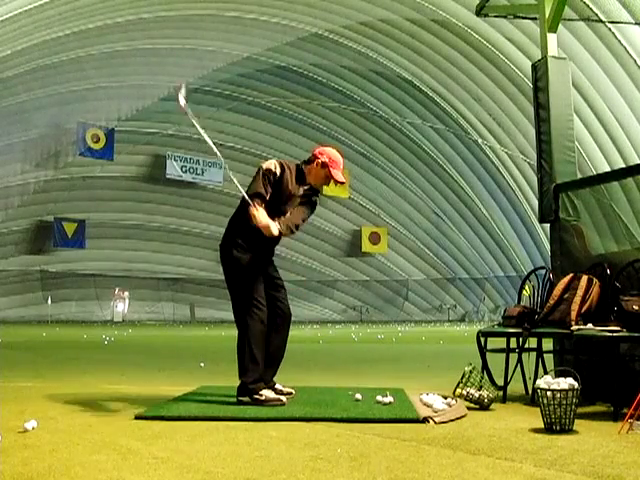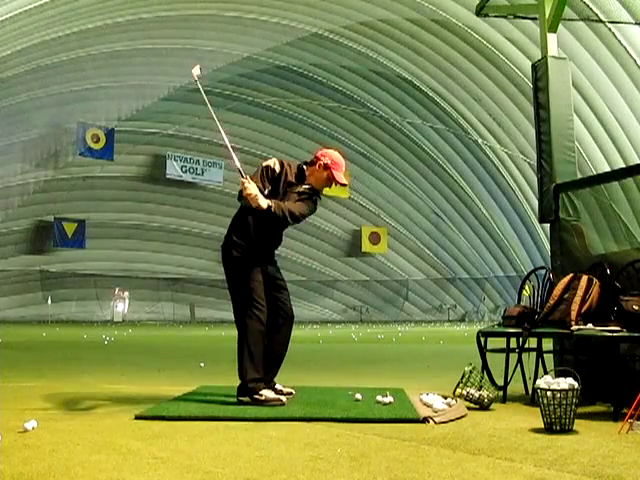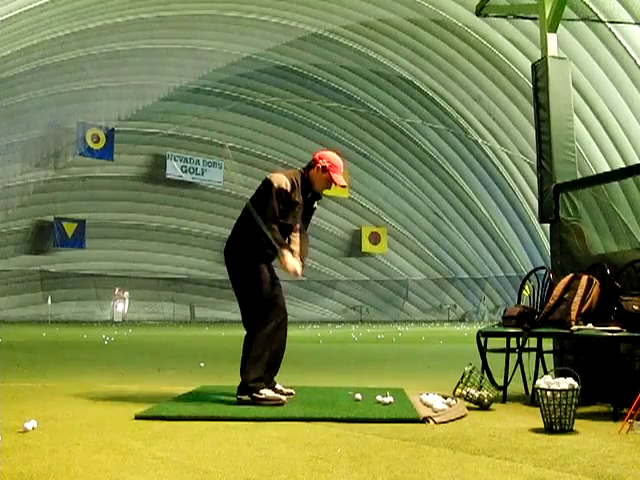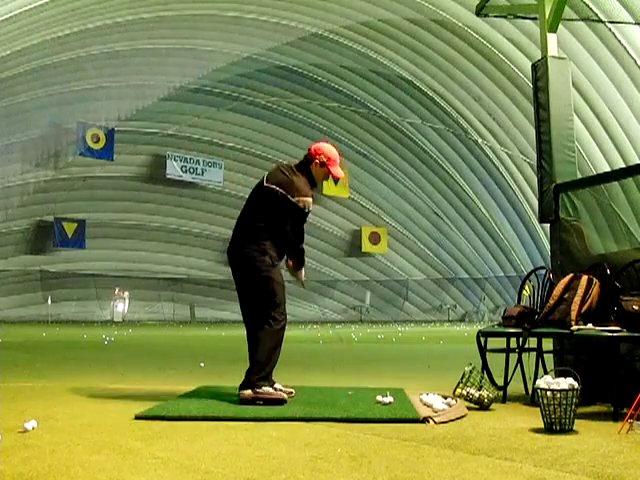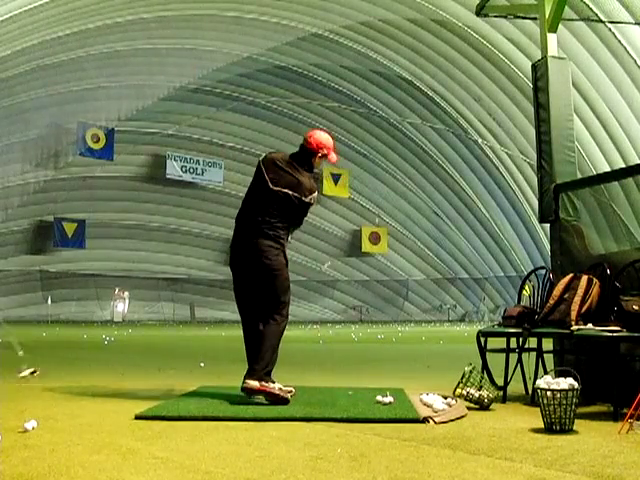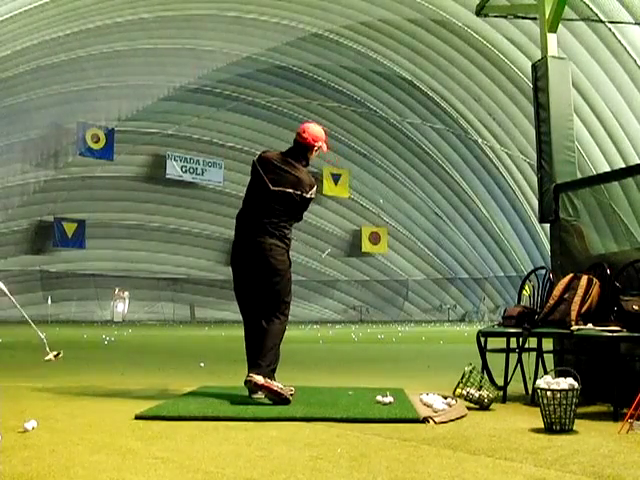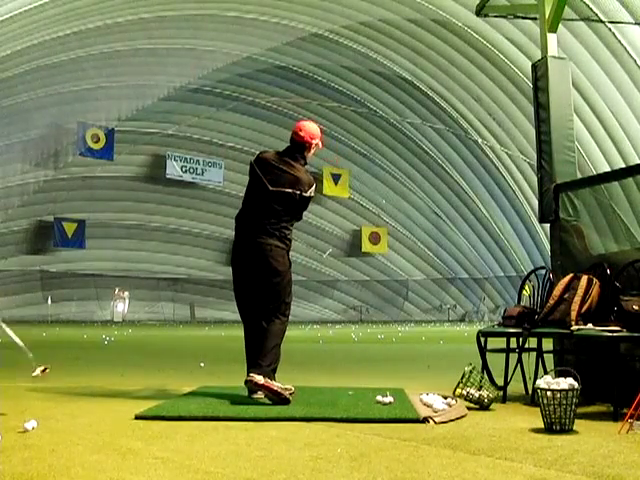
dt=0.2s
person 1, frame 1
left shoulder: (310, 197)
right shoulder: (276, 170)
left elbow: (293, 220)
right elbow: (253, 199)
left wrist: (274, 225)
right wrist: (258, 215)
left hip: (263, 255)
right hip: (240, 248)
left knee: (280, 314)
right knee: (255, 315)
left ankle: (264, 380)
right ankle: (250, 387)
person 1, frame 2
left shoulder: (311, 197)
right shoulder: (277, 168)
left elbow: (290, 212)
right elbow: (247, 193)
left wrist: (266, 203)
right wrist: (252, 194)
left hip: (264, 255)
right hip: (240, 248)
left knee: (283, 316)
right knee: (255, 316)
left ankle: (265, 380)
right ankle: (250, 387)
person 1, frame 3
left shoulder: (309, 200)
right shoulder: (282, 182)
left elbow: (300, 235)
right elbow: (267, 223)
left wrist: (294, 258)
right wrist: (284, 254)
left hip: (259, 257)
right hip: (246, 254)
left knee: (278, 318)
right knee: (264, 318)
left ankle: (265, 380)
right ankle: (251, 386)
person 1, frame 4
left shoulder: (282, 171)
right shoulder: (302, 194)
right elbow: (294, 236)
left wrist: (288, 258)
right wrist: (298, 266)
left hip: (240, 250)
right hip: (259, 254)
left knee: (257, 318)
right knee: (274, 318)
left ankle: (262, 380)
right ankle: (254, 385)
person 1, frame 5
left shoulder: (270, 160)
right shoulder: (308, 188)
left hip: (241, 243)
right hip: (268, 249)
left knee: (252, 315)
right knee: (275, 314)
left ankle: (259, 377)
right ankle: (258, 377)
person 1, frame 6
left shoulder: (265, 159)
right shoulder: (307, 183)
left hip: (243, 243)
right hip: (272, 249)
left knee: (253, 315)
right knee: (277, 313)
left ankle: (259, 376)
right ankle: (262, 373)
person 1, frame 7
left shoulder: (262, 159)
right shoulder: (306, 182)
left hip: (243, 244)
right hip: (272, 249)
left knee: (252, 315)
right knee: (277, 313)
left ankle: (257, 376)
right ankle: (262, 373)
